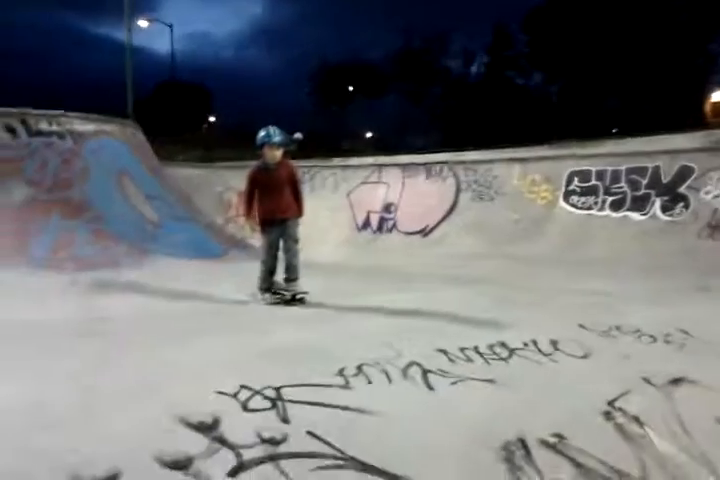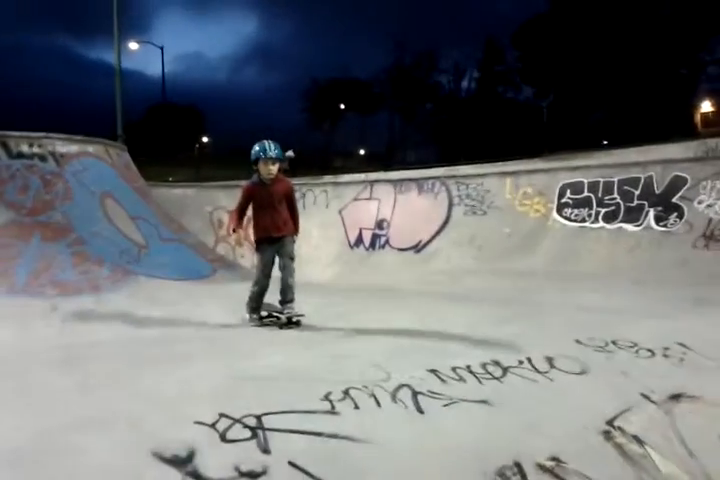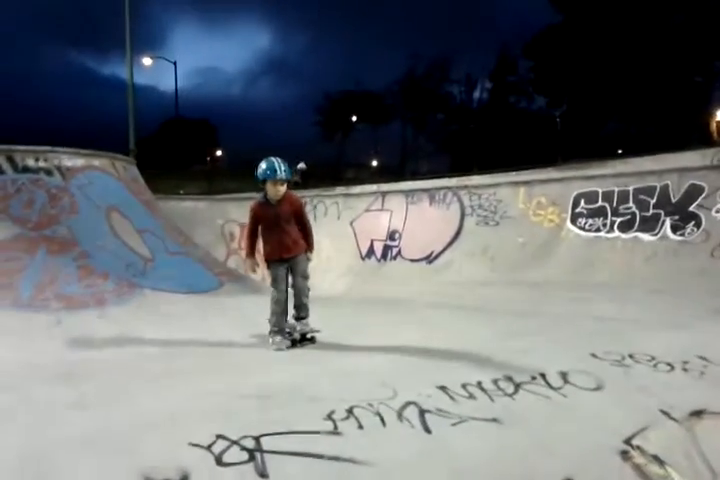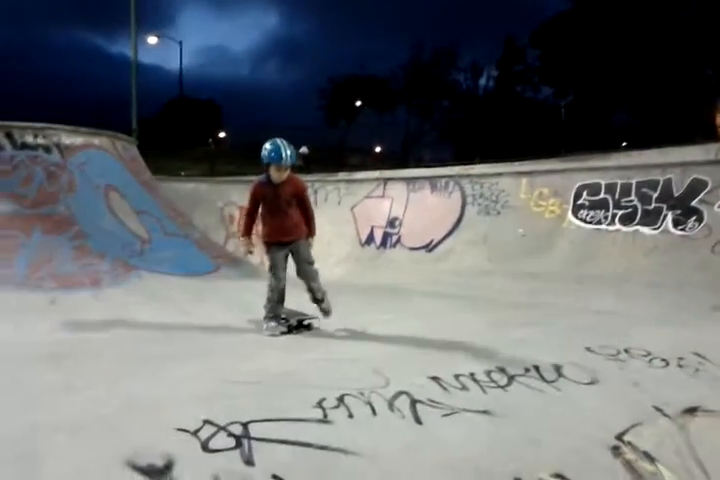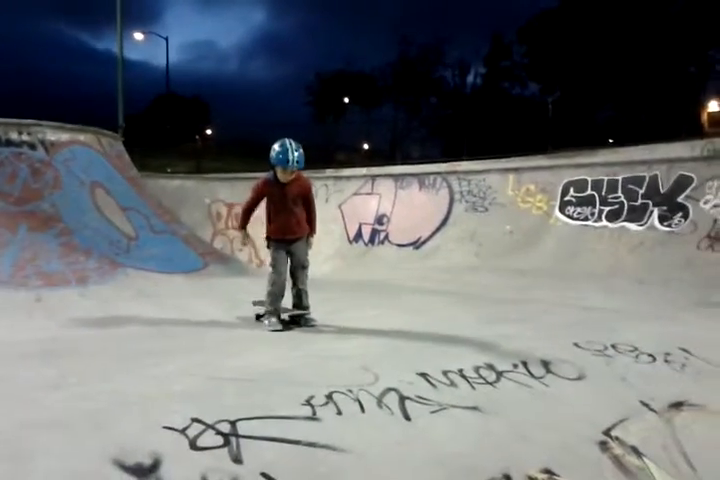
dt=0.4s
person 1, frame 1
left shoulder: (289, 169)
right shoulder: (256, 172)
left elbow: (296, 191)
right elbow: (250, 194)
left wrist: (299, 213)
left hip: (289, 217)
right hip: (268, 219)
left knee: (291, 250)
right knee: (269, 255)
left ankle: (292, 282)
right ankle: (265, 287)
person 1, frame 2
left shoulder: (285, 185)
right shoulder: (251, 188)
left elbow: (293, 208)
right elbow: (240, 209)
left wrist: (295, 231)
right wrist: (236, 228)
left hip: (285, 235)
right hip: (264, 237)
left knee: (287, 270)
right knee: (262, 275)
left ankle: (288, 304)
right ankle: (253, 309)
person 1, frame 3
left shoulder: (294, 201)
right shoulder: (258, 208)
left elbow: (305, 225)
right elbow: (252, 232)
left wrist: (309, 248)
right wrist: (250, 256)
left hip: (297, 252)
right hip: (274, 257)
left knee: (301, 287)
right knee: (279, 293)
left ankle: (302, 319)
right ankle: (277, 332)
person 1, frame 4
left shoulder: (297, 184)
right shoulder: (259, 187)
left elbow: (307, 209)
right elbow: (251, 212)
left wrist: (311, 233)
right wrist: (246, 236)
left hip: (298, 236)
right hip: (274, 240)
left knee: (308, 270)
right knee: (277, 279)
left ankle: (321, 299)
right ankle: (272, 318)
person 1, frame 5
left shoulder: (304, 184)
right shoulder: (266, 184)
left elbow: (310, 209)
right elbow: (250, 205)
left wrist: (311, 233)
right wrist: (243, 228)
left hip: (300, 237)
right hip: (277, 238)
left knee: (300, 275)
right knee: (277, 274)
left ankle: (301, 312)
right ankle: (271, 314)
